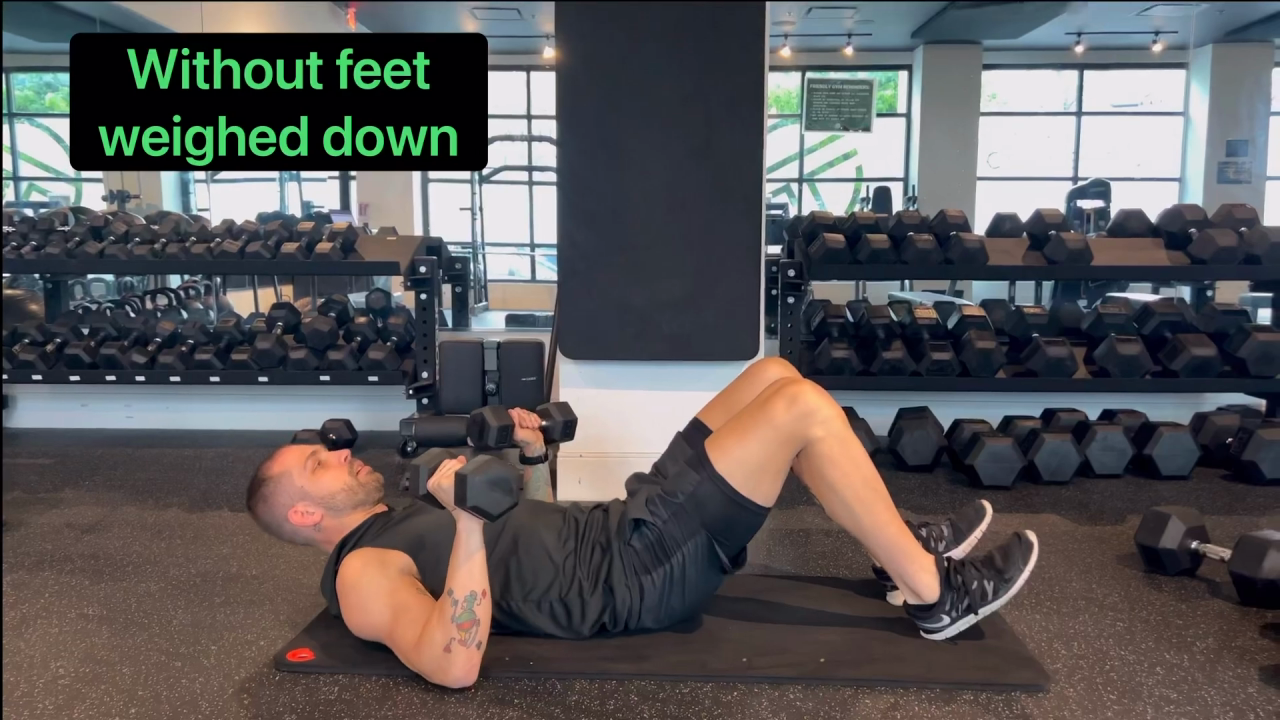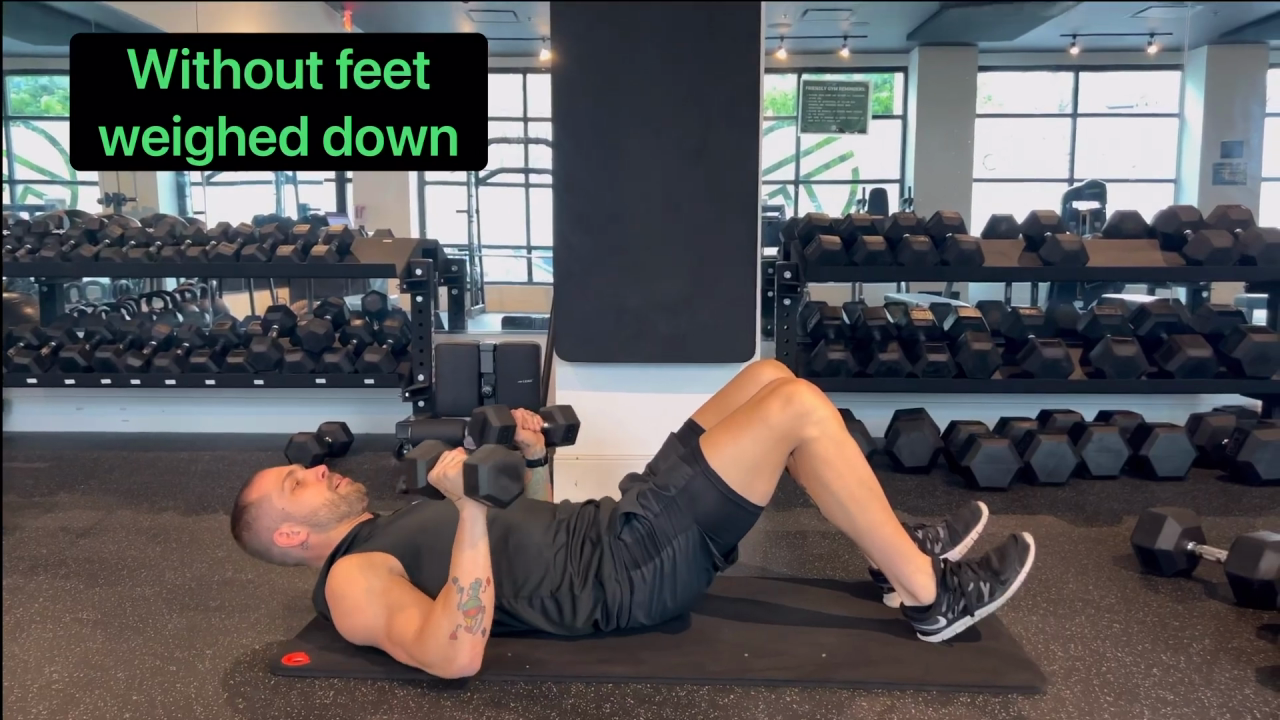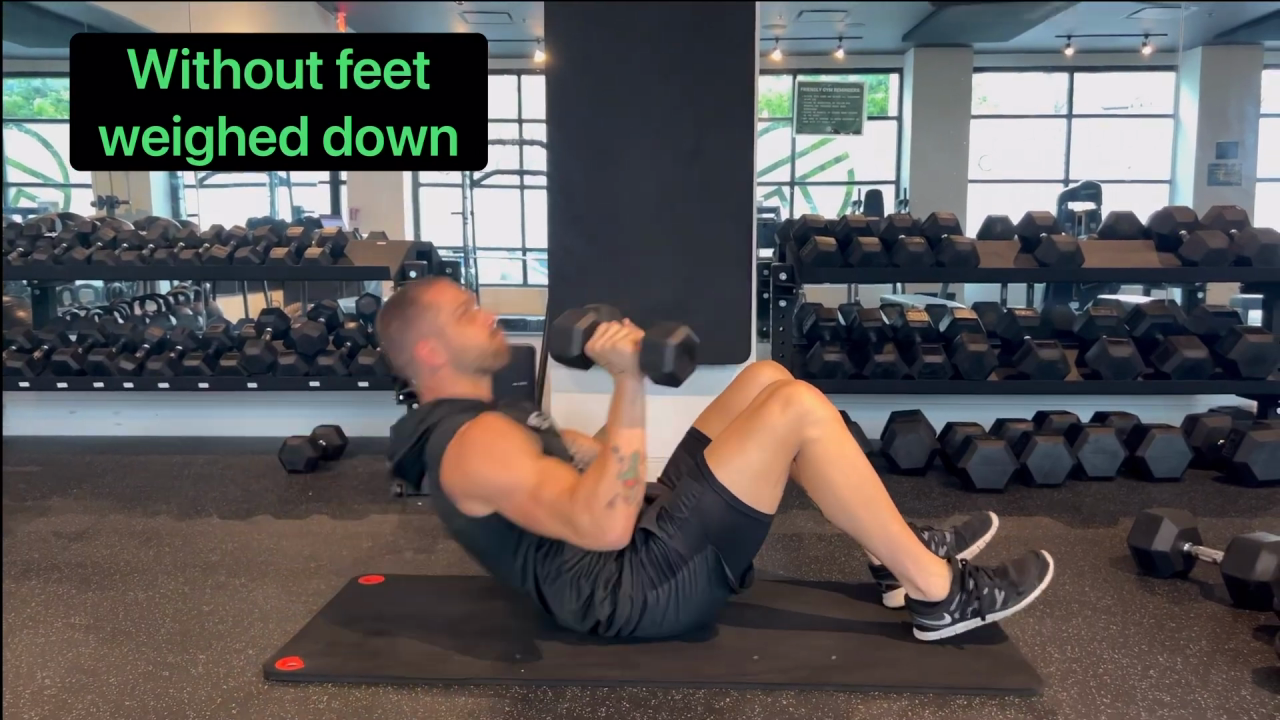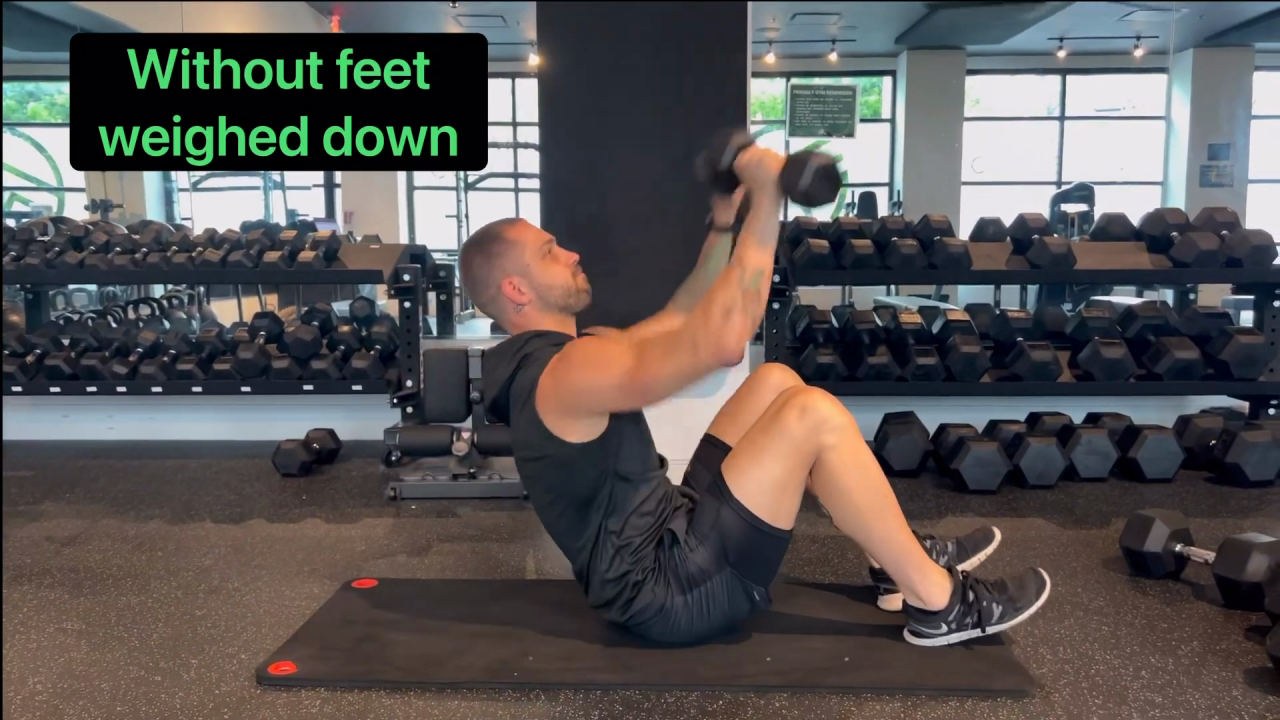
dt=0.4s
person 1, frame 1
left shoulder: (398, 528)
right shoulder: (364, 573)
right elbow: (456, 665)
left wrist: (530, 457)
right wrist: (467, 518)
left hip: (621, 528)
right hip: (640, 572)
left knee: (772, 375)
right knee: (803, 407)
left ankle: (900, 544)
right ankle: (935, 593)
person 1, frame 2
left shoulder: (389, 534)
right shoulder: (354, 583)
right elbow: (455, 655)
left wrist: (526, 464)
right wrist: (470, 506)
left hip: (614, 530)
right hip: (629, 570)
left knee: (771, 377)
right knee: (800, 407)
left ankle: (899, 550)
right ankle: (932, 595)
person 1, frame 3
left shoulder: (483, 421)
right shoulder: (474, 446)
left elbow: (598, 461)
right elbow: (605, 524)
left wrist: (626, 373)
right wrist: (629, 381)
left hip: (648, 540)
right hip: (644, 587)
left knee: (767, 380)
right knee: (797, 409)
left ankle: (900, 557)
right ankle: (943, 592)
person 1, frame 4
left shoulder: (560, 351)
right shoulder: (570, 375)
left elbow: (681, 321)
right elbow: (724, 340)
left wrist: (726, 216)
right wrist: (765, 198)
left hip: (670, 540)
right hip: (665, 592)
left knee: (775, 384)
right knee: (815, 416)
left ankle: (902, 562)
right ankle: (940, 604)
